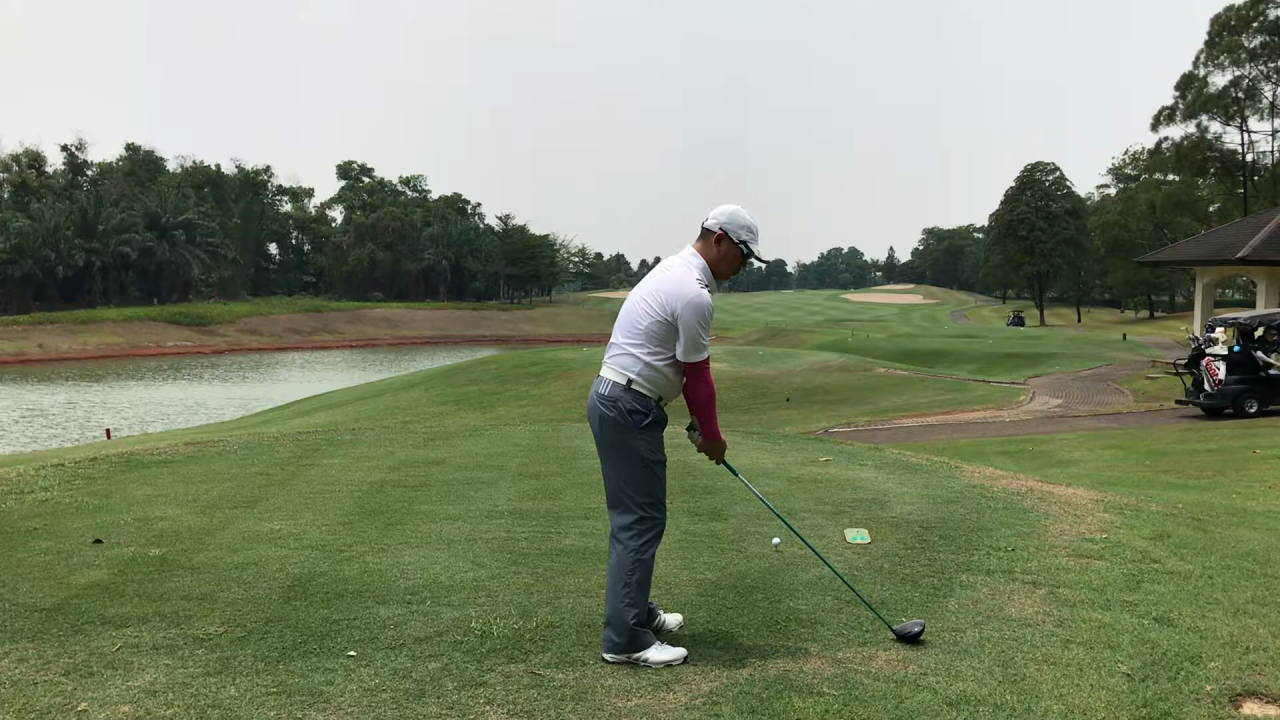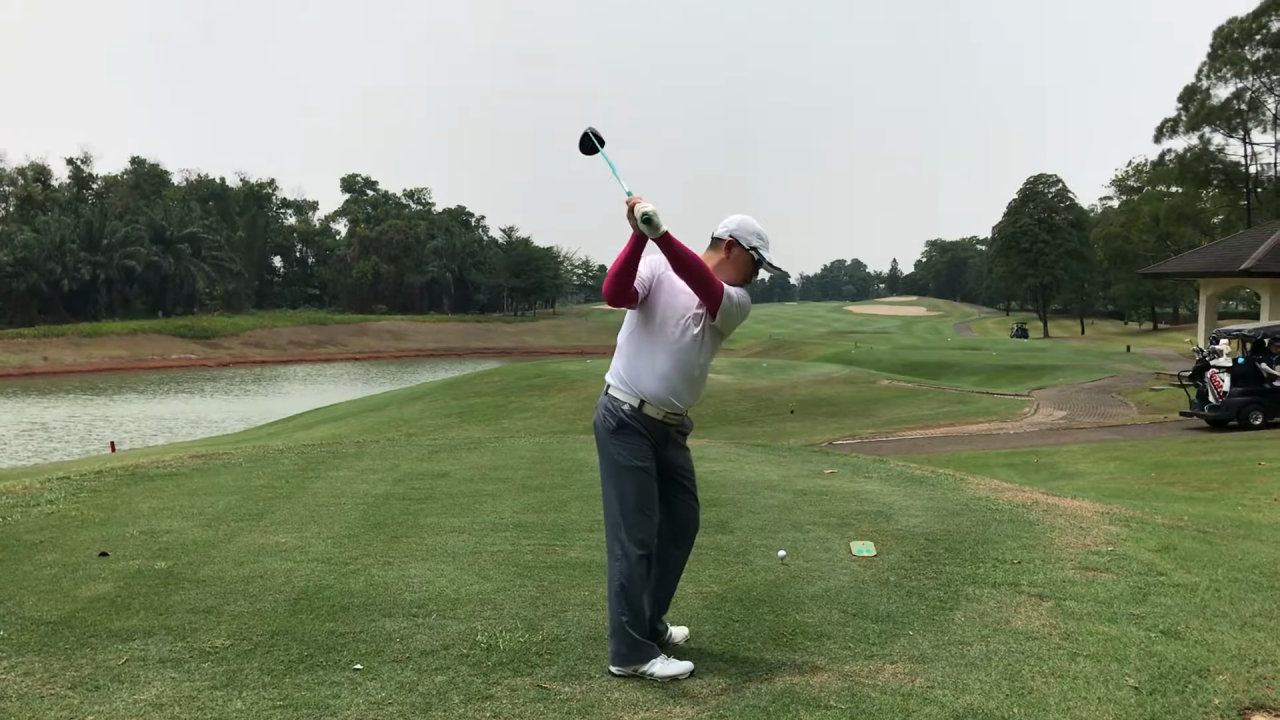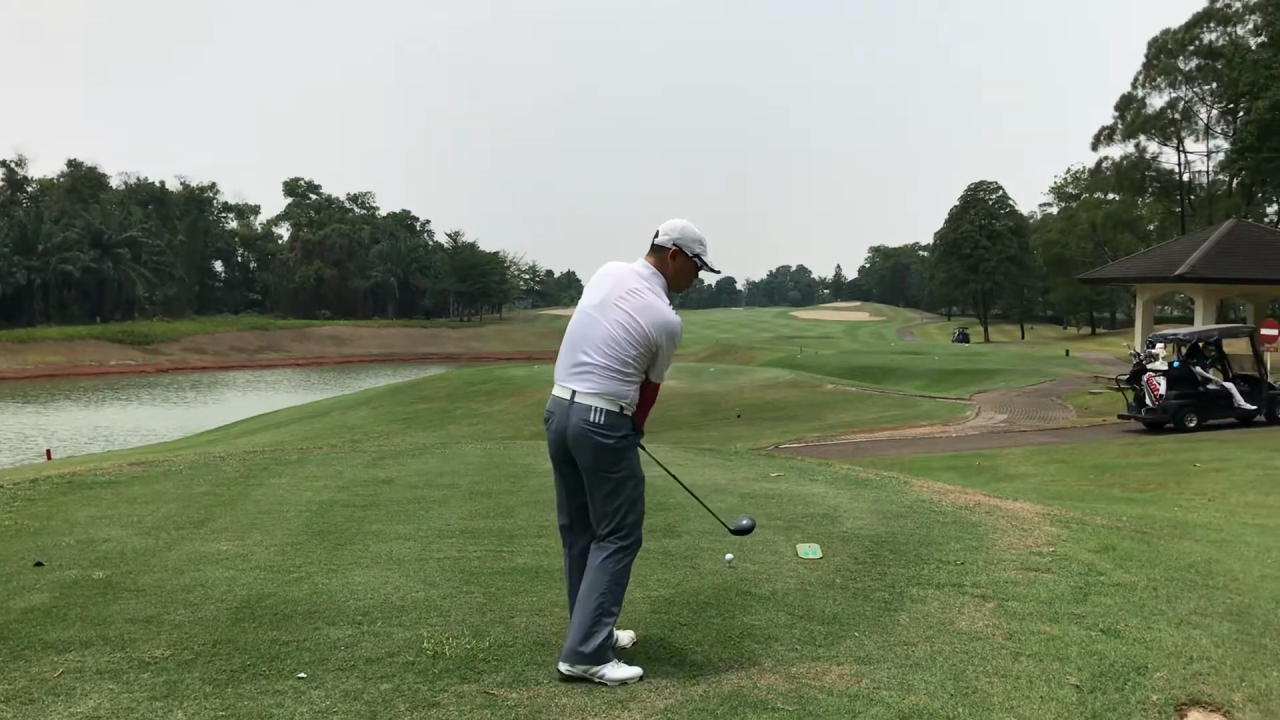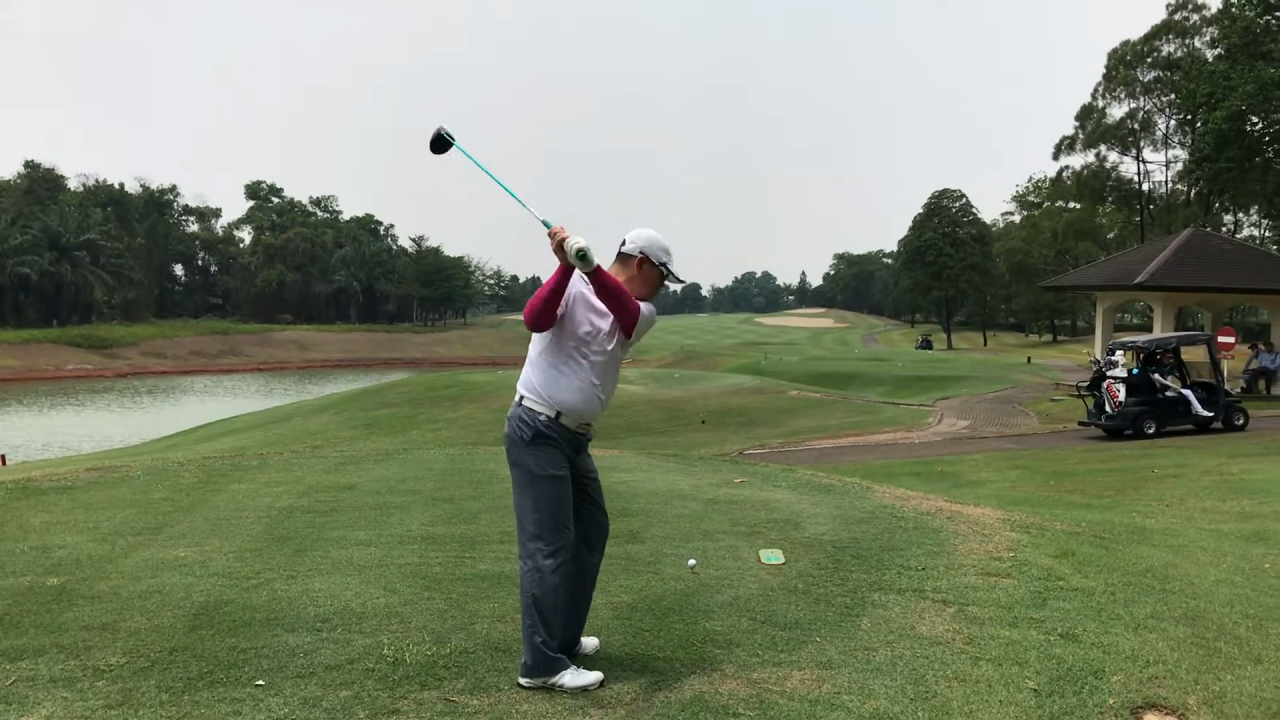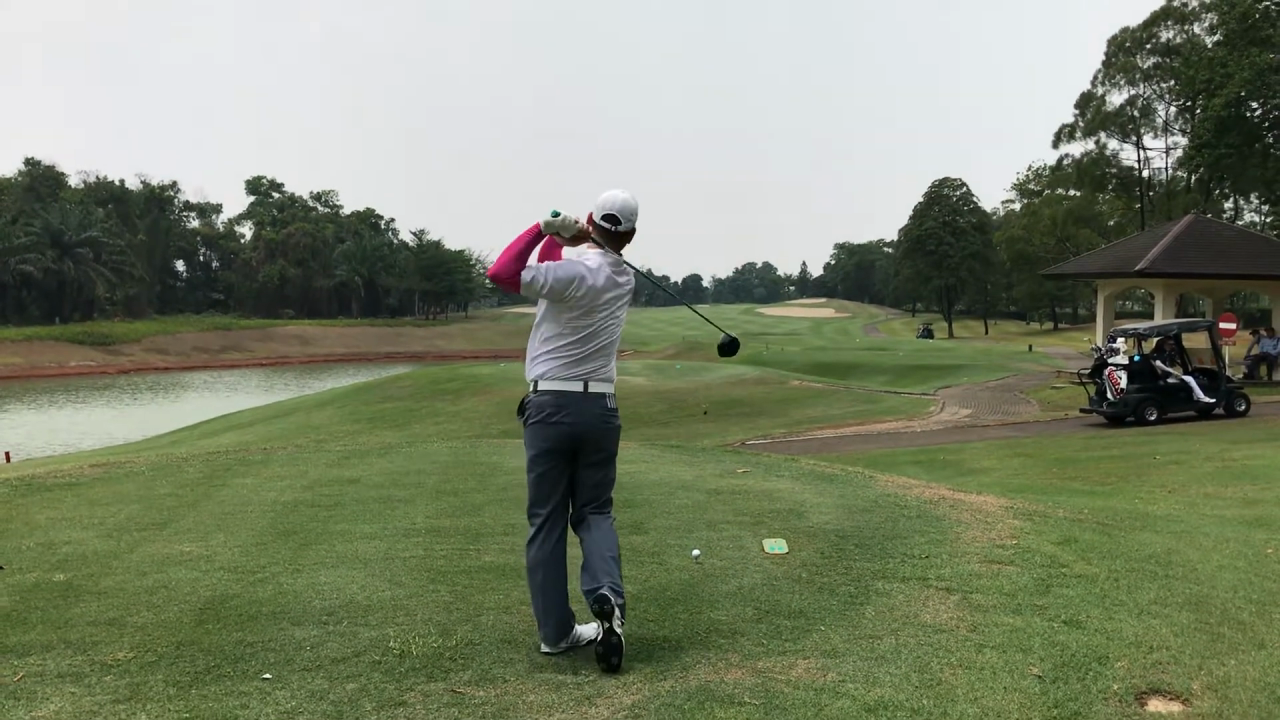
dt=1s
person 1, frame 1
left shoulder: (676, 268)
right shoulder: (694, 294)
right elbow: (698, 376)
left wrist: (698, 421)
right wrist: (712, 435)
left hip: (616, 400)
right hip: (628, 408)
left knee: (638, 513)
right knee: (639, 519)
left ankle: (636, 611)
right ankle: (625, 638)
person 1, frame 2
left shoulder: (736, 302)
right shoulder: (655, 267)
left elbow: (704, 285)
right elbow: (614, 293)
left wrist: (662, 235)
right wrist: (640, 237)
left hip: (671, 427)
right hip: (625, 420)
left knee: (681, 526)
right knee: (634, 535)
left ankle: (647, 625)
right ankle: (630, 651)
person 1, frame 3
left shoulder: (607, 274)
right shoulder: (665, 320)
right elbow: (648, 389)
right wrist: (634, 423)
left hip: (561, 412)
right hip: (603, 426)
left knee: (581, 532)
right knee: (617, 538)
left ankle: (590, 629)
right ankle: (584, 652)
person 1, frame 4
left shoulder: (642, 311)
right shoulder: (573, 286)
left elbow: (626, 314)
right elbow: (535, 319)
left wrist: (588, 261)
right wrist: (567, 266)
left hip: (569, 436)
right hip: (537, 431)
left knee: (590, 535)
right knee: (548, 543)
left ankle: (562, 638)
right ankle: (542, 663)
person 1, frame 5
left shoulder: (576, 272)
right shoulder: (624, 277)
left elbow: (500, 273)
left wrist: (544, 226)
right wrist: (556, 237)
left hip: (549, 407)
right hip: (600, 408)
left knee: (546, 521)
right knee: (594, 511)
left ankle: (557, 630)
right ankle: (607, 596)
